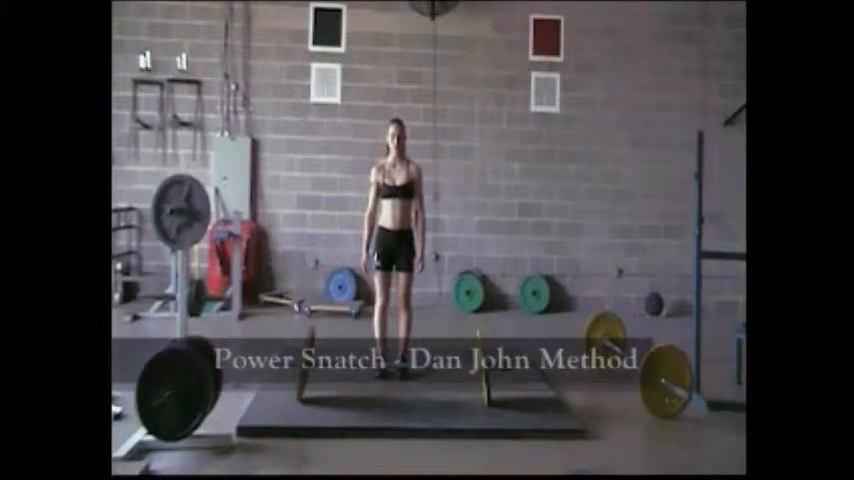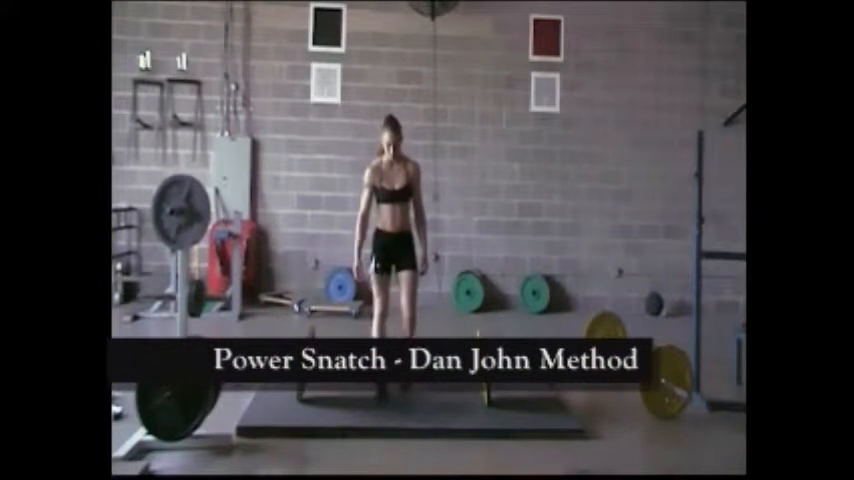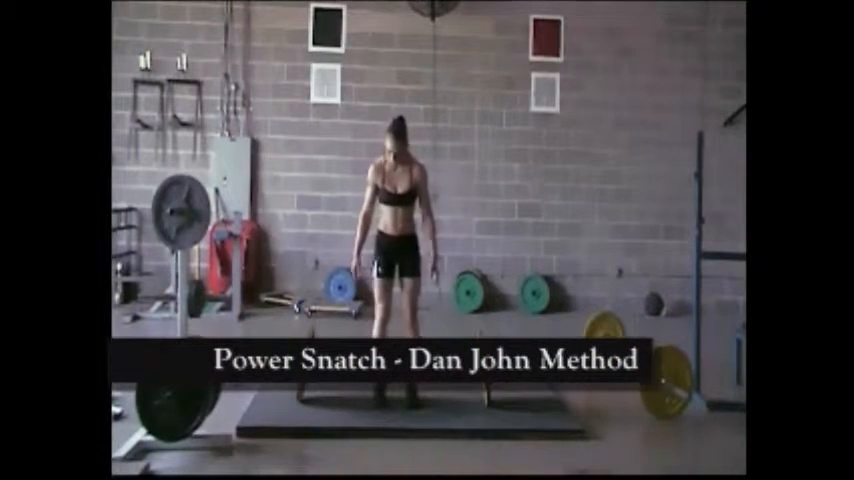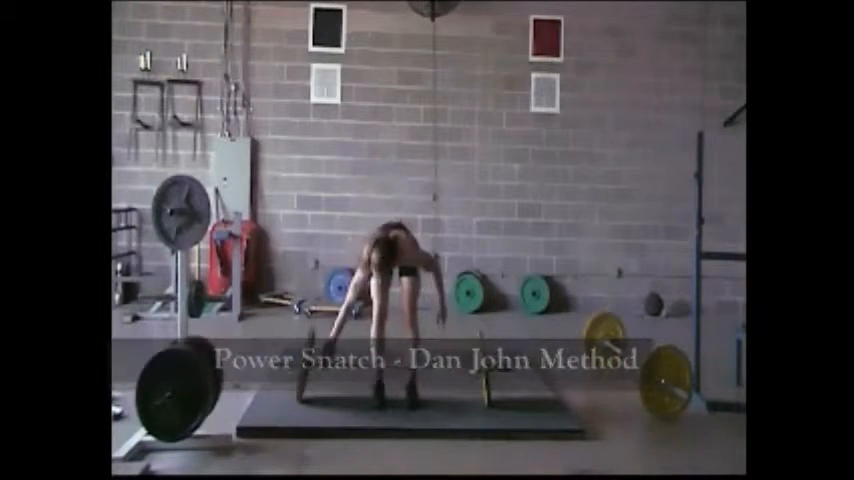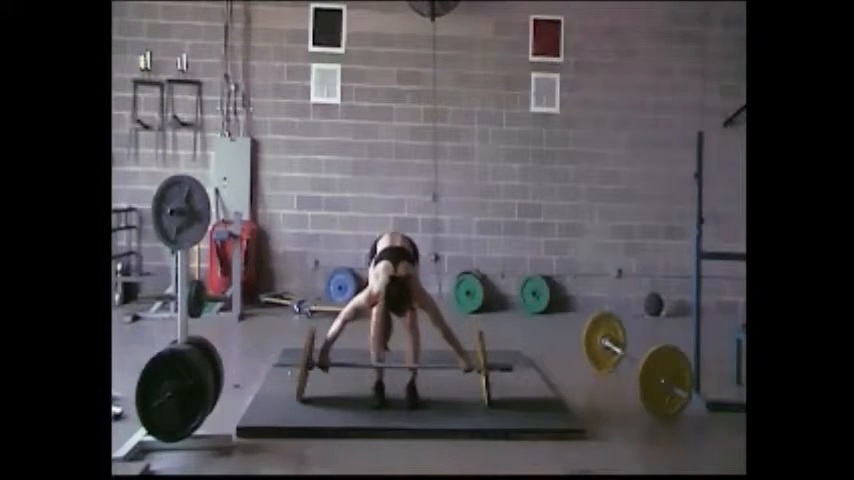
dt=1s
person 1, frame 1
left shoulder: (414, 169)
right shoulder: (378, 169)
left elbow: (419, 211)
right elbow: (371, 211)
left wrist: (421, 249)
right wrist: (364, 248)
left hip: (405, 239)
right hip: (383, 238)
left knee: (404, 301)
right knee: (381, 302)
left ankle: (402, 358)
right ankle: (382, 358)
person 1, frame 2
left shoulder: (412, 168)
right shoulder: (373, 171)
left elbow: (418, 210)
right elbow: (363, 214)
left wrist: (424, 249)
right wrist: (357, 254)
left hip: (405, 242)
right hip: (381, 241)
left knee: (409, 310)
right knee: (380, 310)
person 1, frame 3
left shoulder: (418, 171)
right shoulder: (376, 170)
left elbow: (427, 214)
right elbow: (366, 213)
left wrist: (434, 252)
right wrist: (356, 252)
left hip: (409, 245)
right hip: (383, 244)
left knee: (410, 315)
right knee: (381, 314)
left ankle: (411, 380)
right ankle: (378, 379)
person 1, frame 4
left shoulder: (409, 252)
right shoulder: (368, 261)
left elbow: (434, 265)
right elbow: (348, 303)
left wrist: (442, 302)
right wrist: (332, 340)
left hip: (406, 262)
right hip: (382, 254)
left knee: (410, 317)
right knee: (378, 314)
left ankle: (412, 383)
right ankle: (379, 381)
person 1, frame 5
left shoulder: (416, 293)
right shoulder: (373, 292)
left elbow: (442, 326)
right elbow: (342, 318)
left wrist: (463, 356)
right wrist: (324, 351)
left knee: (411, 322)
right knee: (376, 321)
left ankle: (412, 383)
right ankle: (378, 383)
